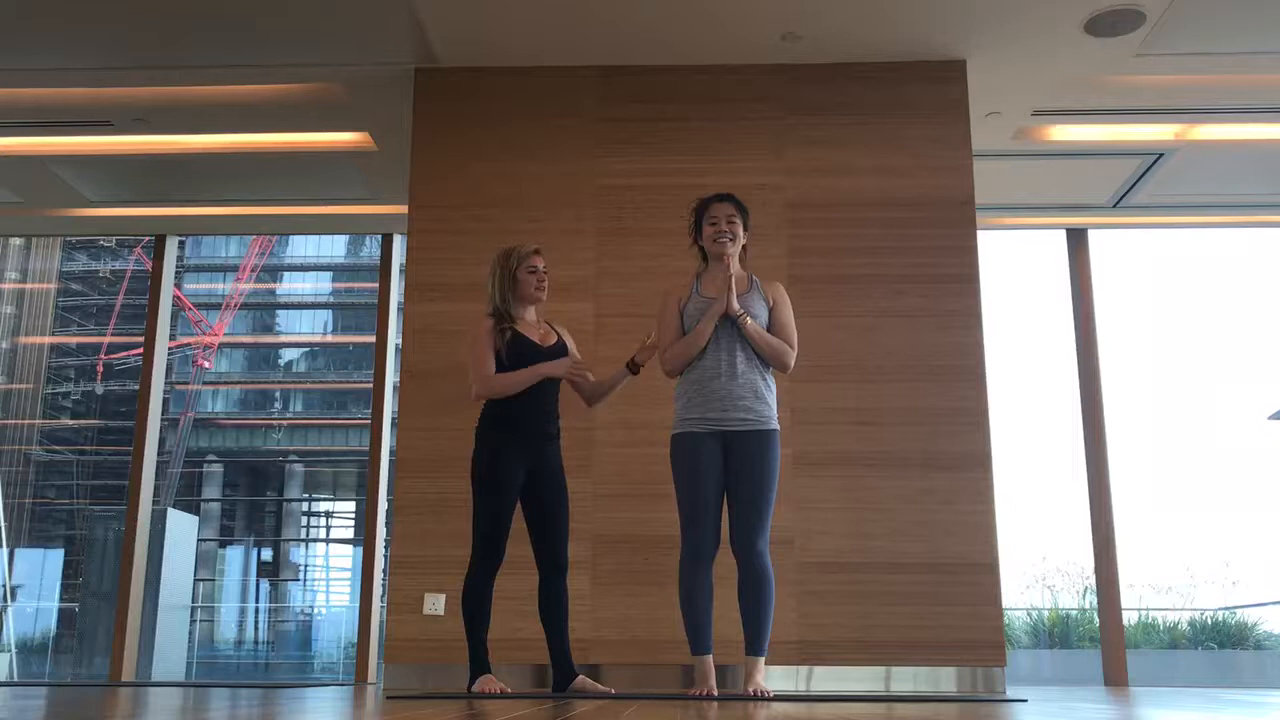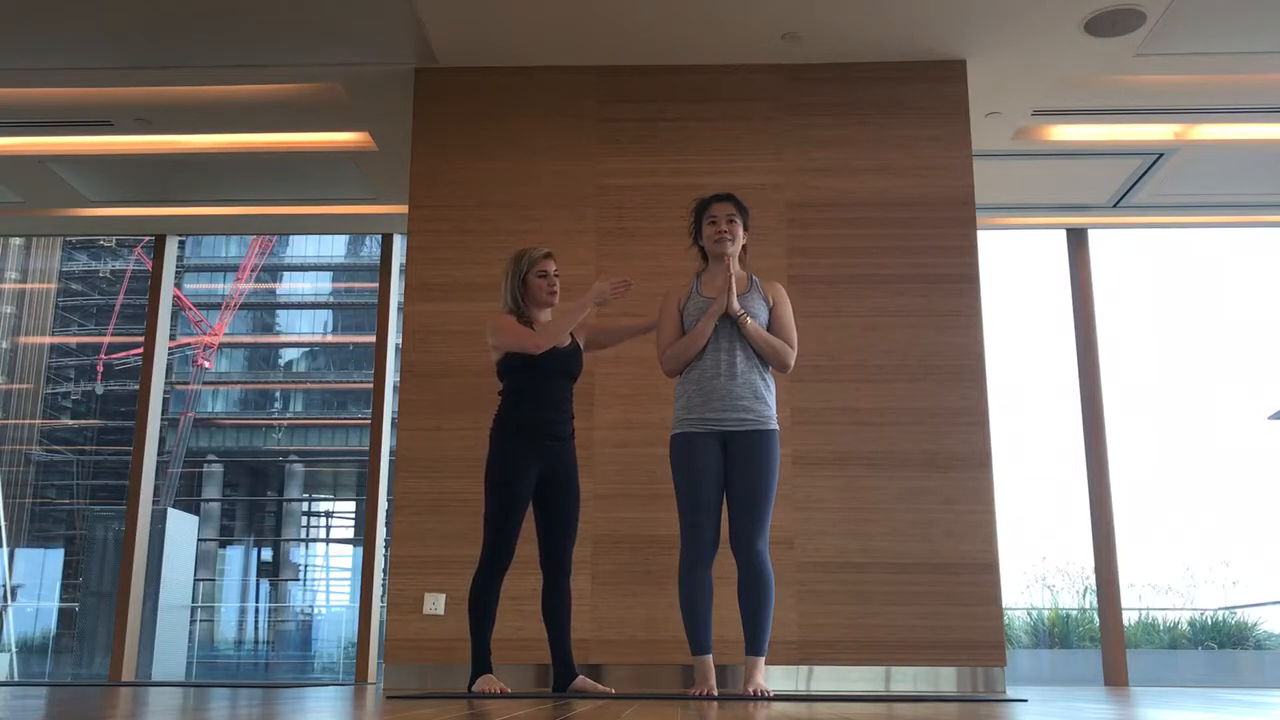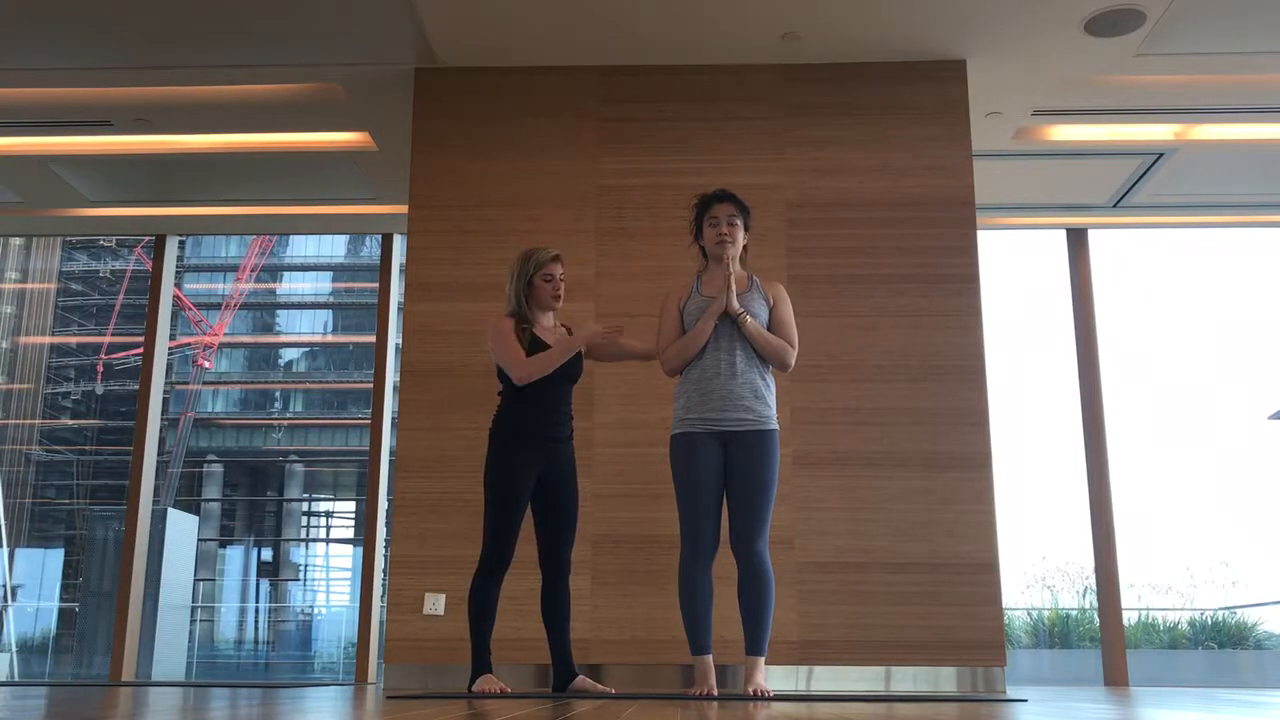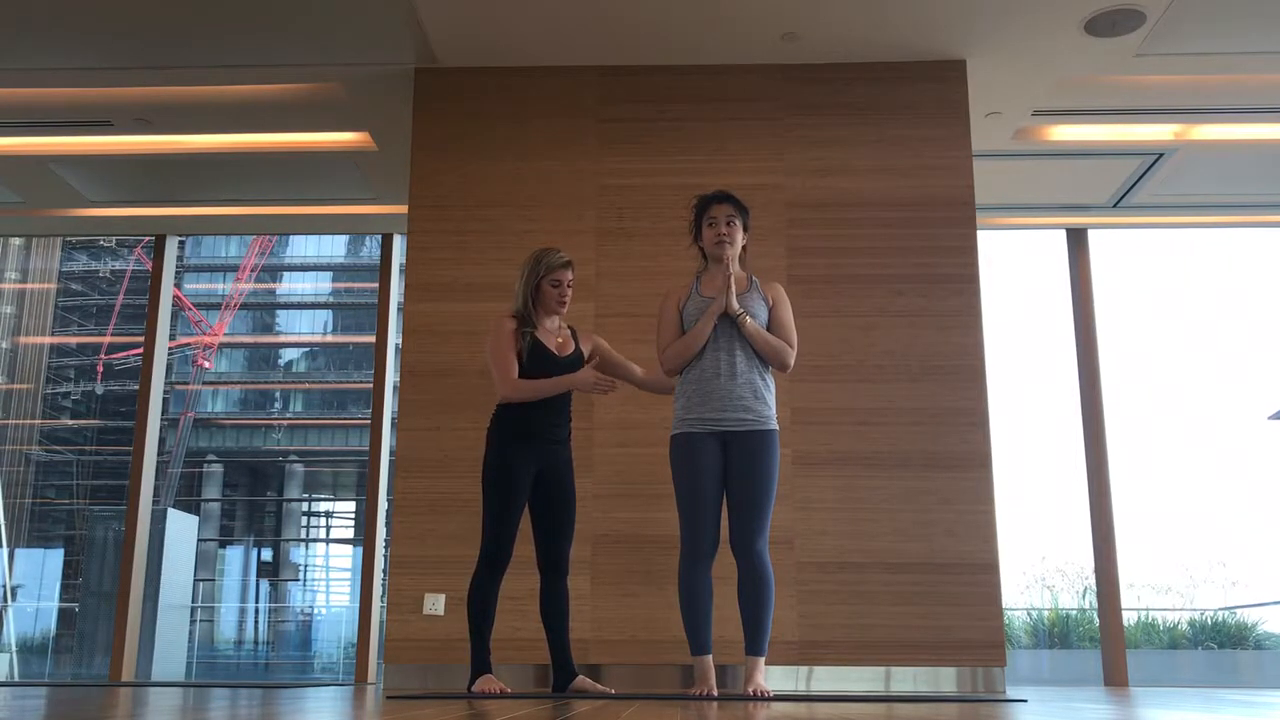
dt=1s
person 1, frame 1
left shoulder: (769, 292)
right shoulder: (681, 297)
left elbow: (787, 359)
right elbow: (670, 363)
left wrist: (739, 314)
right wrist: (713, 313)
left hip: (755, 427)
right hip: (696, 429)
left knee: (752, 547)
right knee: (699, 547)
left ankle: (755, 666)
right ankle: (703, 667)
person 1, frame 2
left shoulder: (770, 292)
right shoulder: (680, 297)
left elbow: (787, 359)
right elbow: (669, 363)
left wrist: (739, 314)
right wrist: (713, 313)
left hip: (755, 427)
right hip: (695, 429)
left knee: (752, 547)
right knee: (698, 547)
left ankle: (755, 667)
right ankle: (703, 667)
person 1, frame 3
left shoulder: (769, 292)
right shoulder: (681, 296)
left elbow: (787, 358)
right elbow: (669, 362)
left wrist: (739, 313)
right wrist: (713, 312)
left hip: (755, 428)
right hip: (695, 430)
left knee: (752, 546)
right knee: (698, 547)
left ankle: (755, 666)
right ankle: (703, 667)
person 1, frame 4
left shoulder: (768, 292)
right shoulder: (680, 296)
left elbow: (787, 358)
right elbow: (669, 362)
left wrist: (738, 313)
right wrist: (713, 312)
left hip: (755, 428)
right hip: (695, 430)
left knee: (751, 546)
right knee: (698, 547)
left ankle: (756, 666)
right ankle: (703, 667)
person 2, frame 1
left shoulder: (560, 335)
right shoulder: (492, 329)
left elbow: (589, 395)
right elbow: (482, 387)
left wrist: (631, 366)
right wrist: (544, 369)
left hip: (546, 452)
right hip: (500, 449)
left knee: (555, 562)
right knee: (487, 557)
left ankle: (565, 671)
right ankle: (479, 670)
person 2, frame 2
left shoulder: (578, 332)
right shoulder: (503, 326)
left elbow: (640, 328)
right elbow: (538, 343)
right wrist: (589, 301)
left hip: (560, 451)
right hip: (515, 447)
left knee: (559, 563)
right knee: (497, 556)
left ankle: (565, 671)
right ankle: (481, 670)
person 2, frame 3
left shoulder: (577, 337)
right shoulder: (505, 328)
left elbow: (644, 351)
right elbow: (522, 373)
right wrist: (576, 342)
left hip: (558, 453)
right hip: (513, 448)
left knee: (558, 564)
right knee: (496, 557)
left ankle: (565, 671)
right ankle: (480, 669)
person 2, frame 4
left shoulder: (583, 341)
right shoulder: (509, 329)
left elbow: (641, 377)
right elbow: (507, 389)
right wrist: (572, 382)
left hip: (556, 455)
right hip: (511, 450)
left knee: (556, 564)
right knee: (496, 555)
left ankle: (564, 671)
right ankle: (480, 670)
